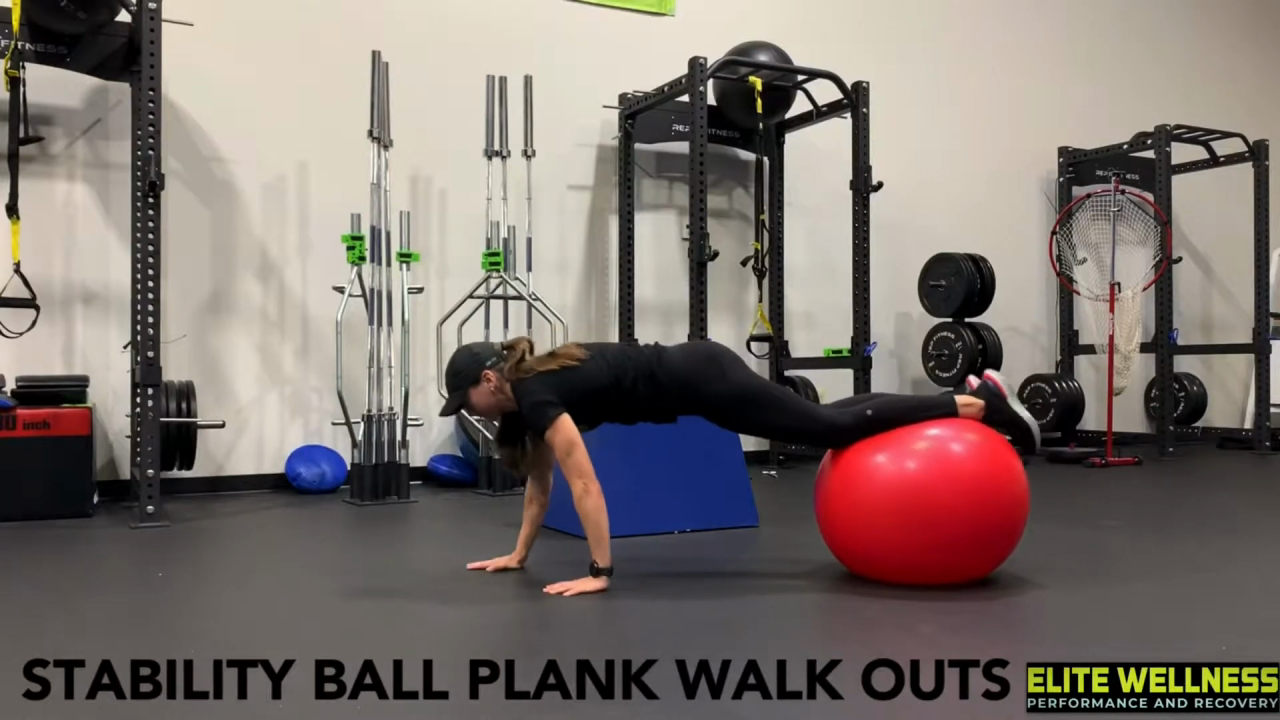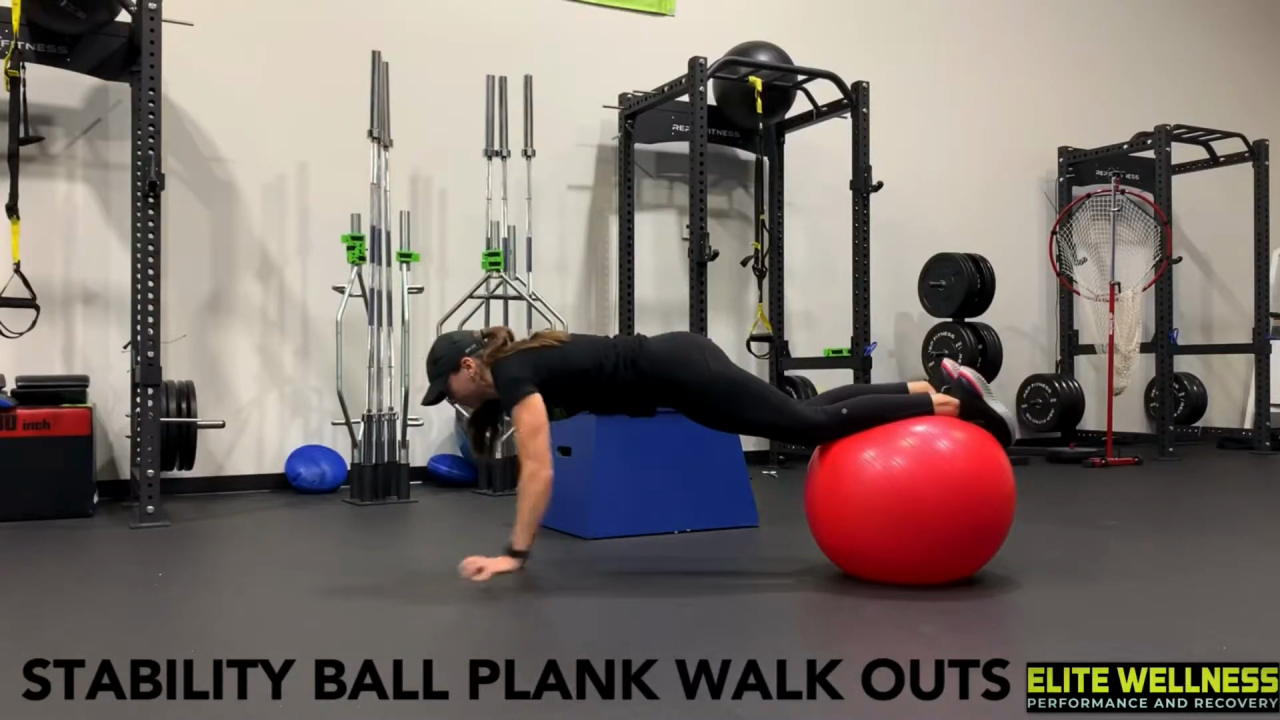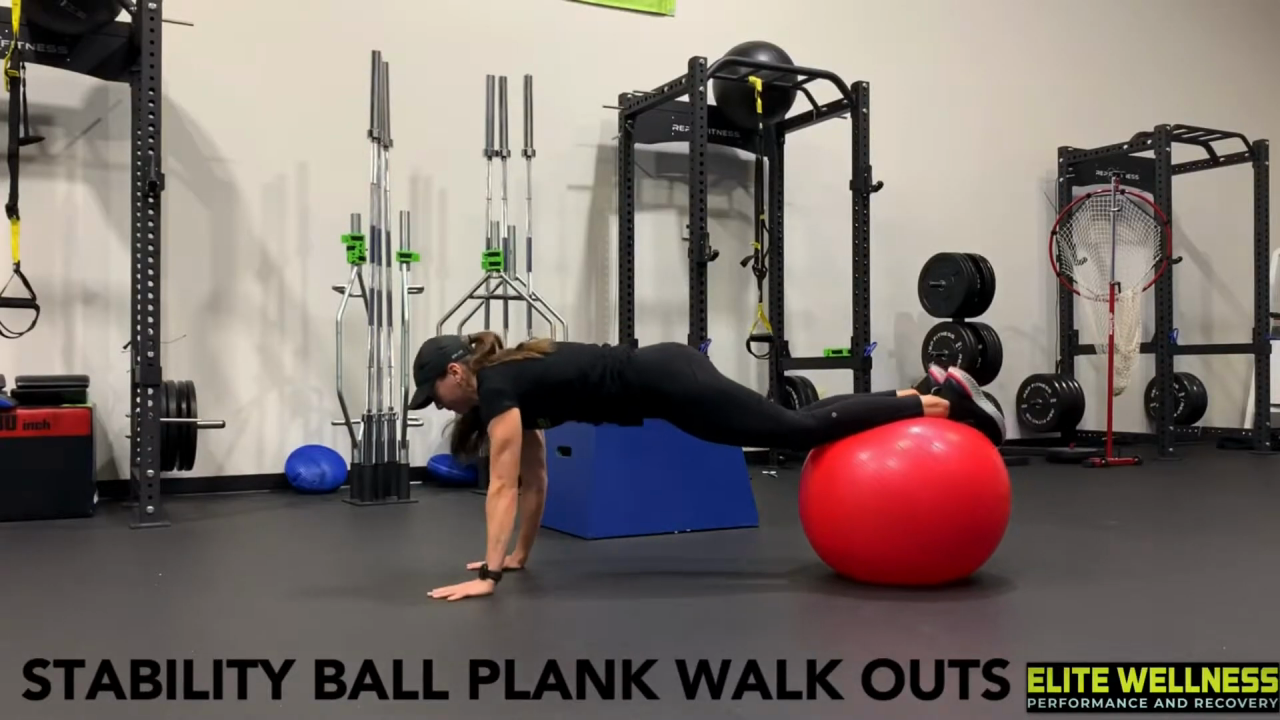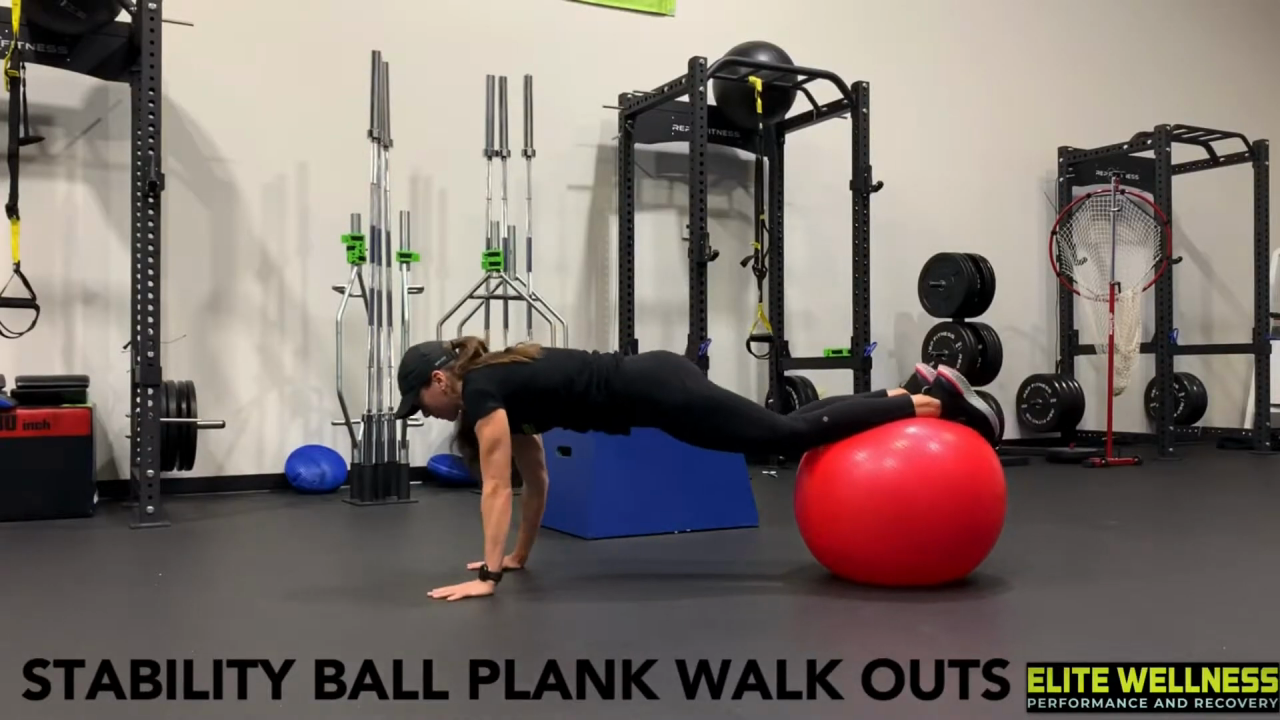
dt=0.2s
person 1, frame 1
left shoulder: (535, 393)
right shoulder: (536, 390)
left elbow: (585, 484)
right elbow: (539, 479)
left wrist: (602, 571)
right wrist: (520, 554)
left hip: (699, 378)
right hip: (694, 378)
left knee: (837, 427)
right knee: (826, 421)
left ankle: (980, 403)
right ankle: (958, 397)
person 1, frame 2
left shoulder: (513, 375)
right shoulder: (524, 374)
left elbow: (539, 470)
right elbow: (536, 468)
left wrist: (515, 552)
right wrist: (524, 548)
left hip: (679, 371)
right hip: (675, 373)
left knee: (815, 425)
right knee: (808, 416)
left ankle: (957, 403)
right ankle: (930, 388)
person 1, frame 3
left shoulder: (495, 386)
right shoulder: (513, 381)
left elbow: (503, 487)
right elbow: (534, 477)
left wrist: (488, 574)
right wrist: (521, 554)
left hip: (667, 381)
right hip: (663, 381)
left knee: (801, 430)
right knee: (794, 425)
left ankle: (947, 401)
right ankle: (921, 391)
person 1, frame 4
left shoulder: (480, 389)
right shoulder: (503, 386)
left elbow: (495, 489)
right elbow: (536, 478)
left wrist: (487, 575)
right wrist: (521, 554)
left hip: (655, 390)
right hip: (654, 382)
left knee: (794, 435)
right knee: (787, 429)
left ankle: (938, 401)
right ankle: (909, 390)
